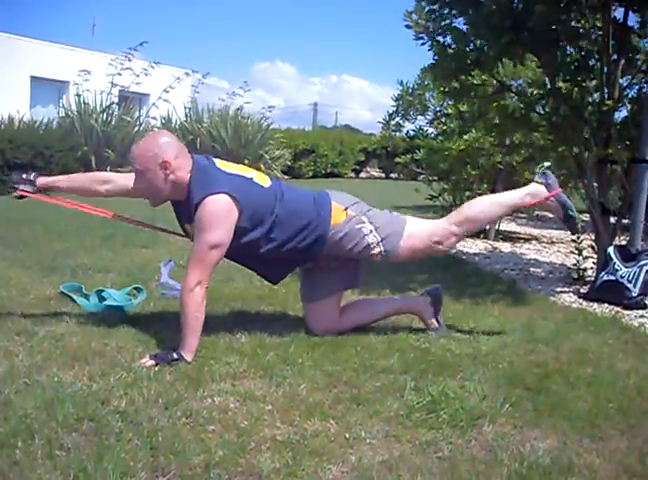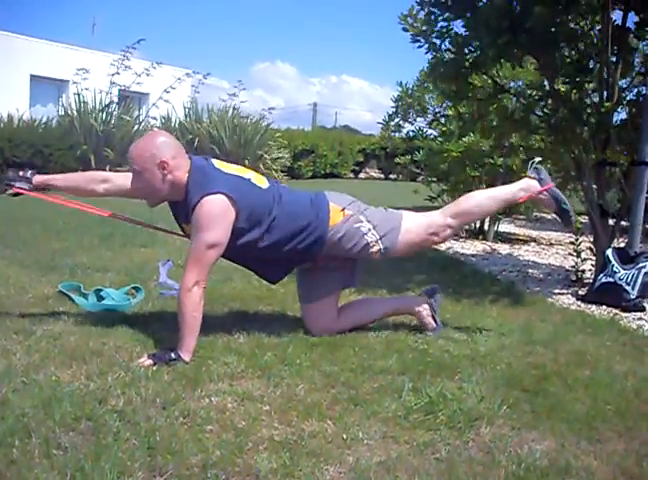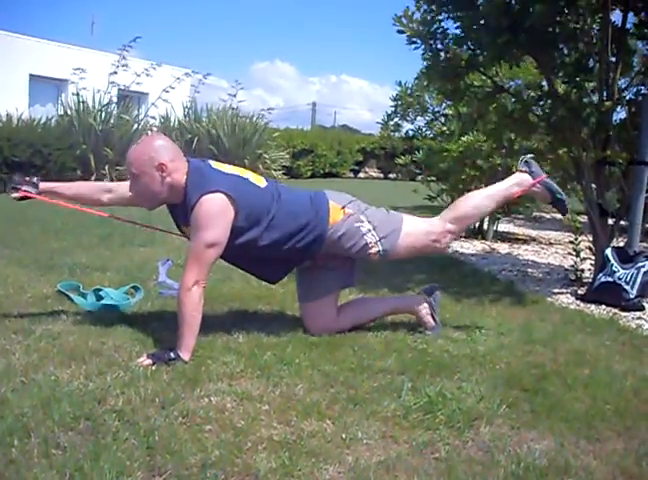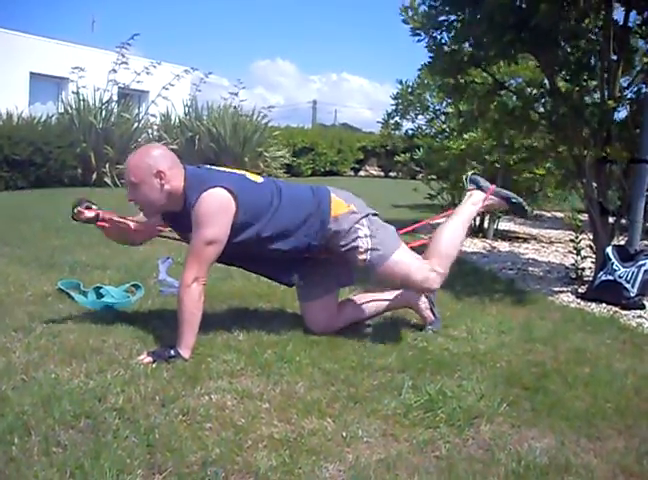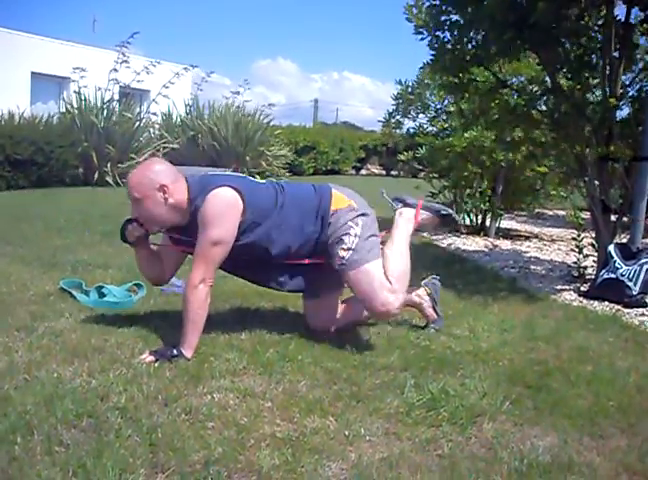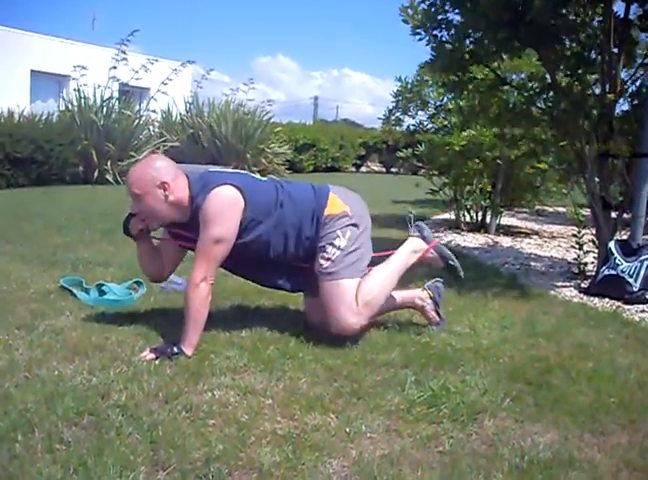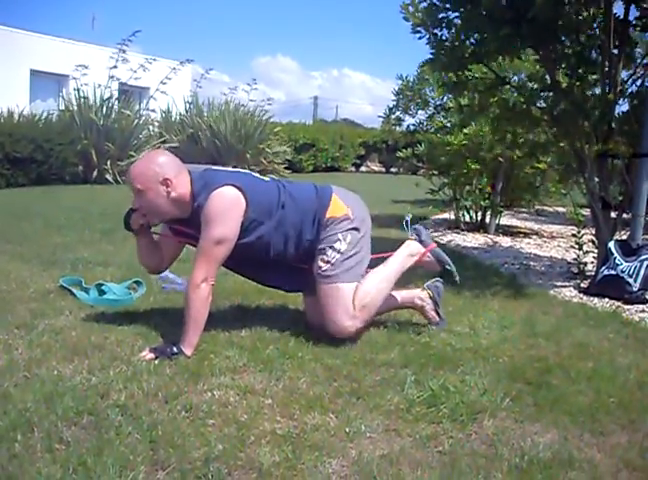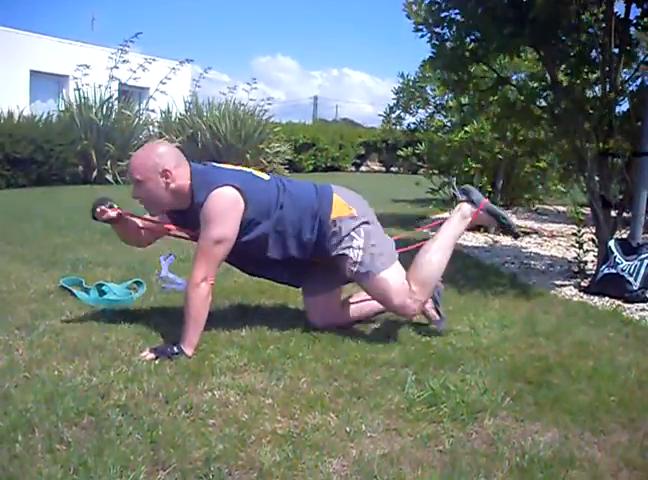
dt=0.2s
person 1, frame 1
left shoulder: (214, 202)
right shoulder: (182, 176)
left elbow: (196, 285)
right elbow: (105, 182)
left wrist: (185, 352)
right wrist: (40, 182)
left hip: (339, 225)
right hip: (323, 237)
left knee: (446, 233)
right knee: (323, 325)
left ankle: (536, 191)
right ankle: (418, 303)
person 1, frame 2
left shoulder: (211, 203)
right shoulder: (180, 174)
left elbow: (193, 284)
right elbow: (101, 183)
left wrist: (183, 352)
left hip: (337, 225)
right hip: (320, 238)
left knee: (440, 226)
right knee: (322, 326)
left ankle: (532, 186)
right ankle: (416, 304)
person 1, frame 3
left shoulder: (210, 201)
right shoulder: (176, 179)
left elbow: (193, 284)
right elbow: (106, 193)
left wrist: (181, 352)
right wrist: (43, 187)
left hip: (336, 224)
right hip: (318, 240)
left knee: (439, 233)
right knee: (321, 325)
left ankle: (523, 181)
right ankle: (415, 303)
person 1, frame 4
left shoulder: (210, 200)
right shoulder: (170, 199)
left elbow: (193, 281)
right elbow: (134, 234)
left wrist: (182, 350)
right wrist: (101, 221)
left hip: (336, 219)
right hip: (317, 242)
left knee: (428, 274)
right knee: (321, 323)
left ankle: (477, 197)
right ankle: (411, 301)
person 1, frame 5
left shoulder: (216, 202)
right shoulder: (177, 218)
left elbow: (200, 283)
right elbow: (157, 275)
left wrist: (184, 351)
right wrist: (138, 242)
left hip: (338, 212)
right hip: (317, 235)
left knee: (384, 304)
right knee: (321, 323)
left ankle: (408, 215)
right ankle: (420, 295)
person 1, frame 6
left shoulder: (218, 199)
right shoulder: (181, 214)
left elbow: (201, 280)
right elbow: (156, 271)
left wrist: (184, 347)
right wrist: (140, 236)
left hip: (336, 215)
right hip: (318, 230)
left knee: (348, 322)
right knee: (322, 321)
left ankle: (414, 247)
right ankle: (420, 297)
person 1, frame 7
left shoulder: (219, 199)
right shoulder: (180, 208)
left elbow: (202, 280)
right elbow: (155, 264)
left wrist: (184, 348)
right wrist: (140, 230)
left hip: (337, 216)
right hip: (319, 229)
left knee: (344, 324)
right knee: (321, 319)
left ankle: (413, 250)
right ankle: (420, 297)
person 1, frame 8
left shoulder: (218, 197)
right shoulder: (179, 199)
left elbow: (201, 280)
right elbow: (141, 237)
left wrist: (184, 348)
right wrist: (116, 218)
left hip: (339, 217)
right hip: (321, 235)
left knee: (406, 302)
right knee: (323, 319)
left ankle: (465, 212)
right ankle: (426, 297)
